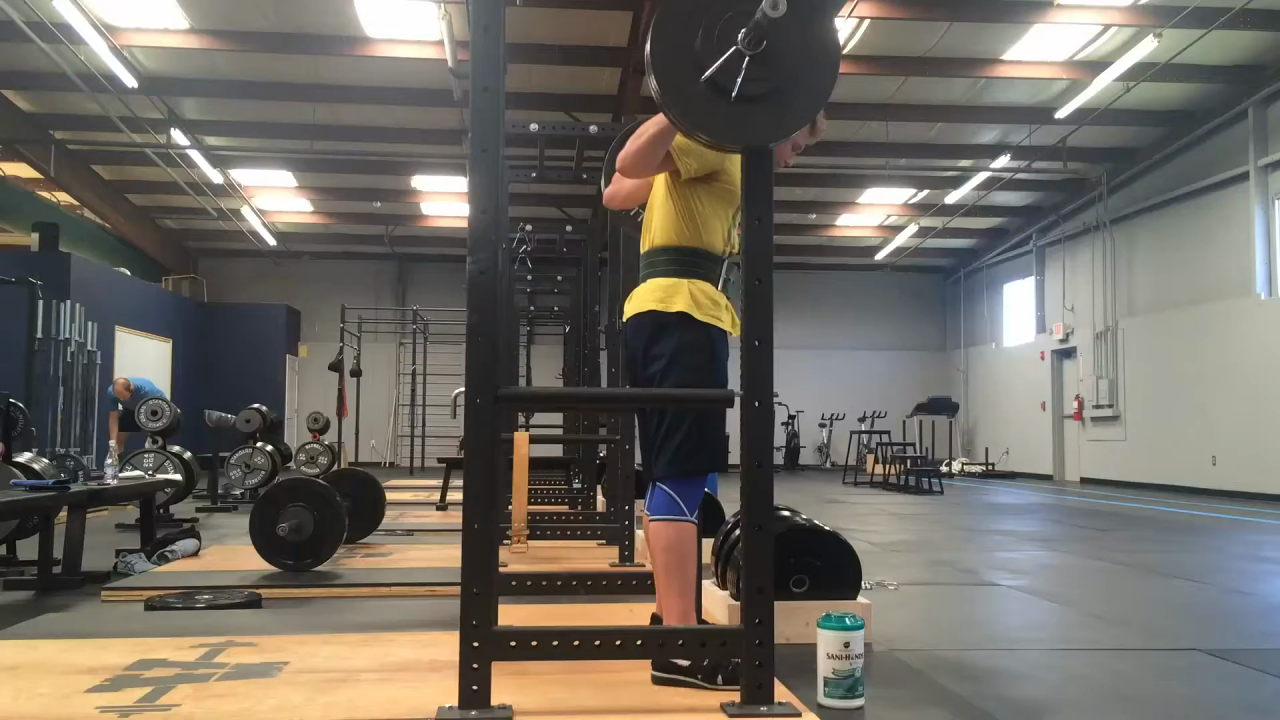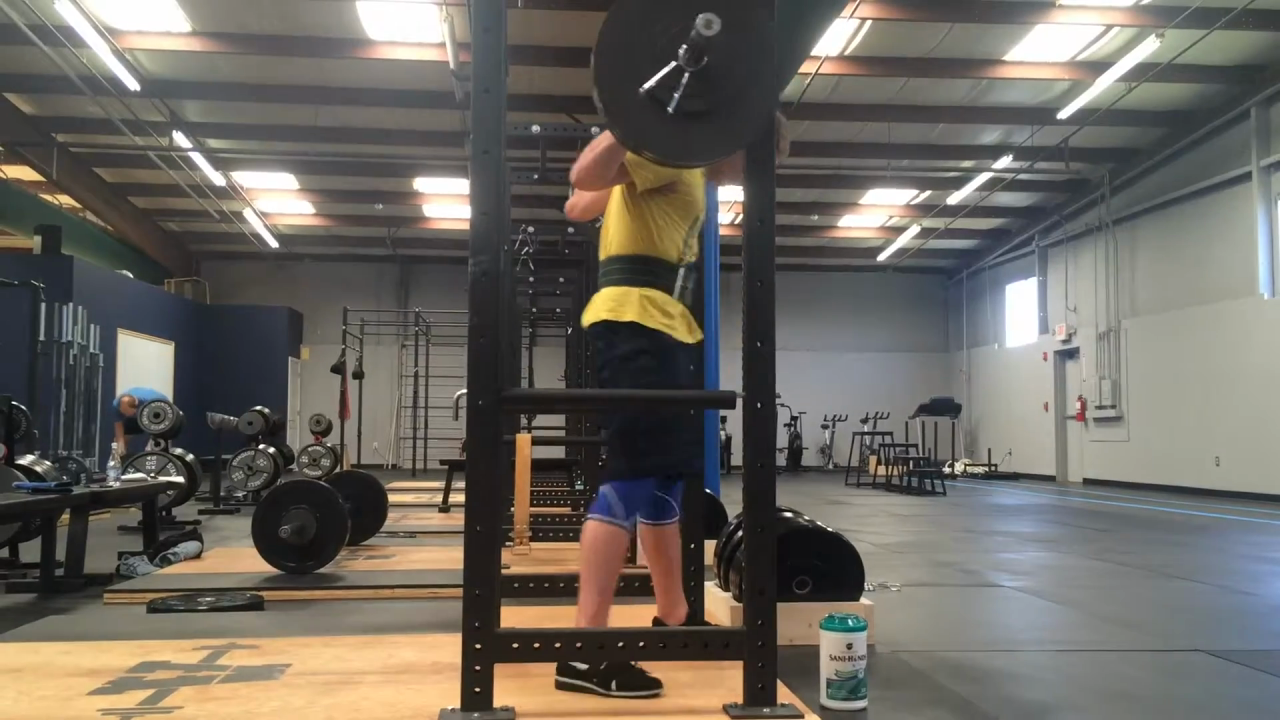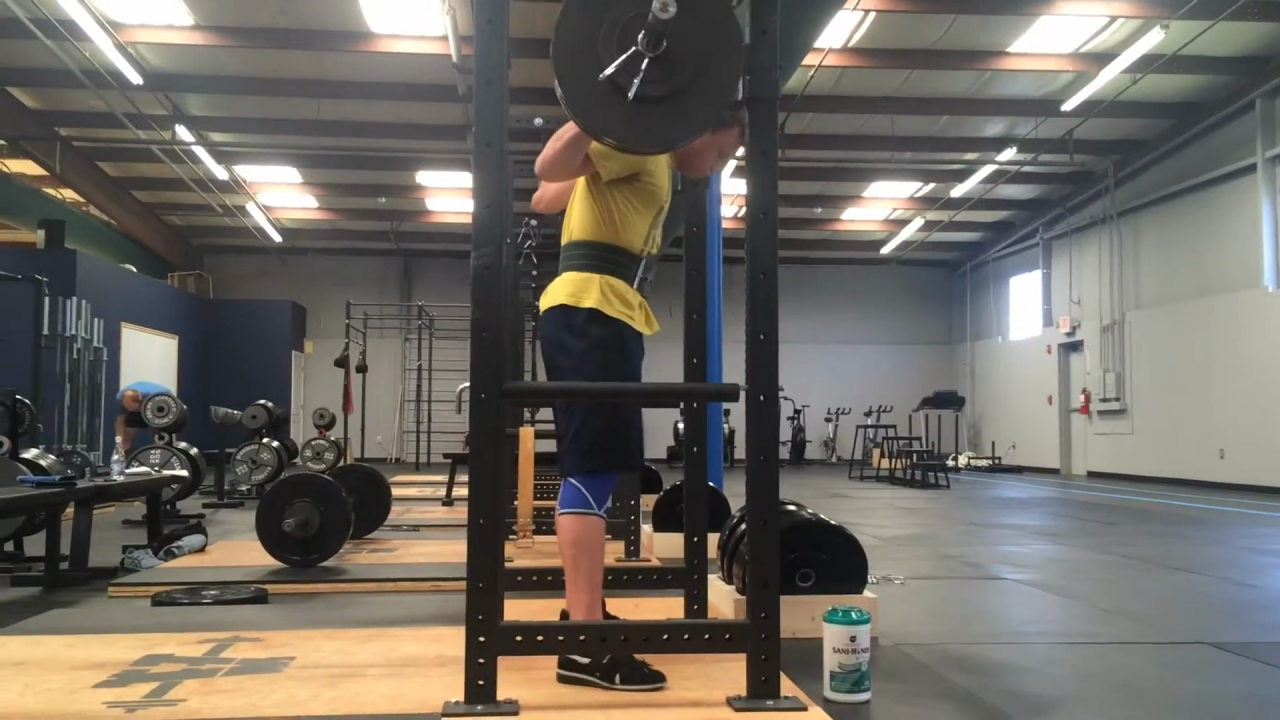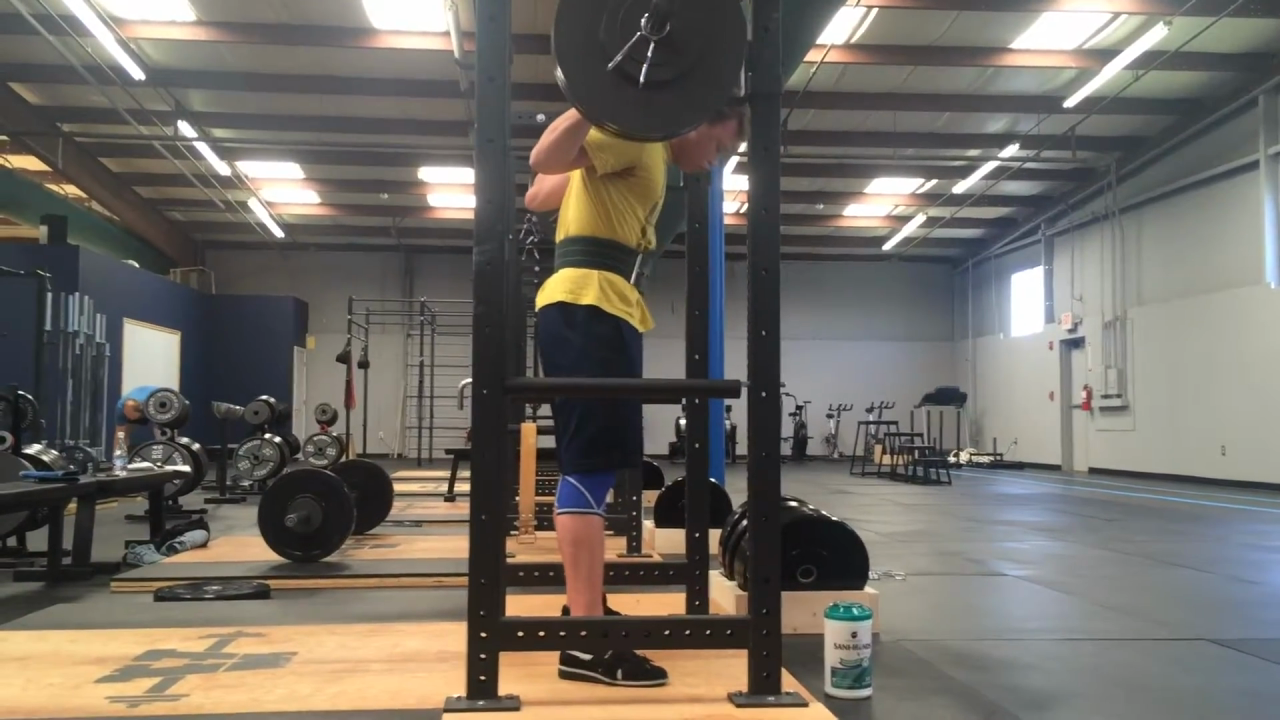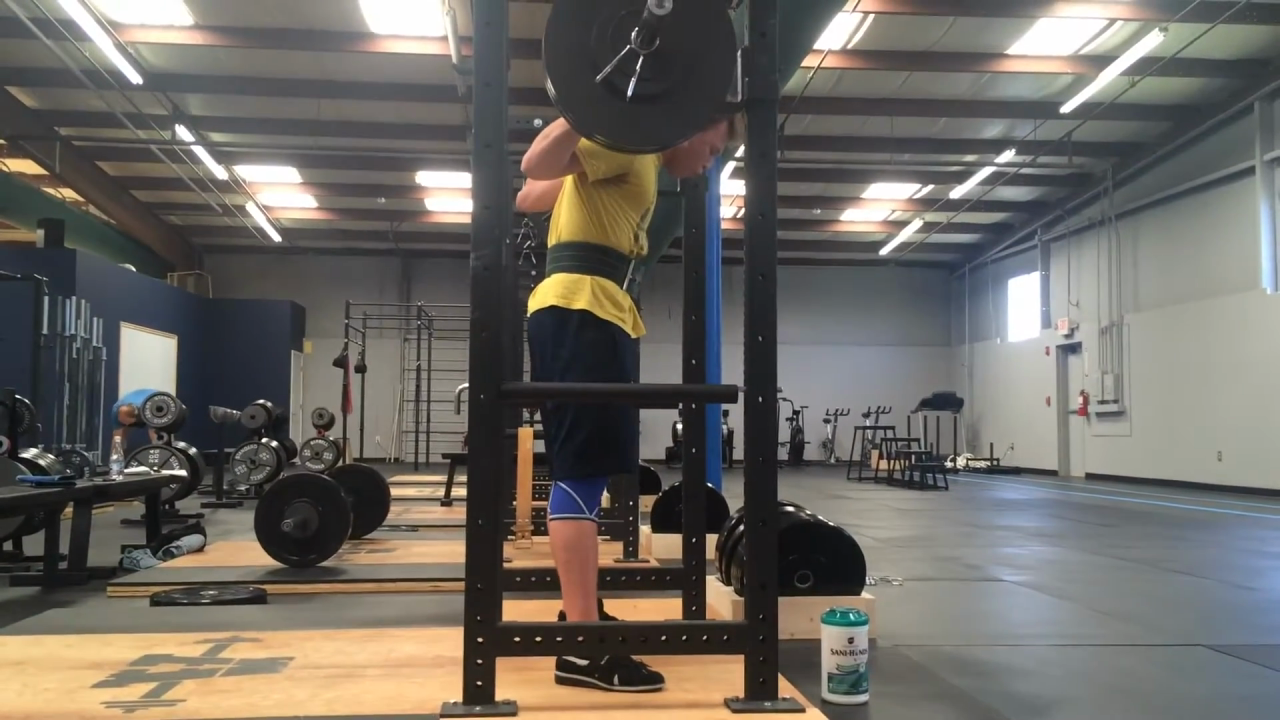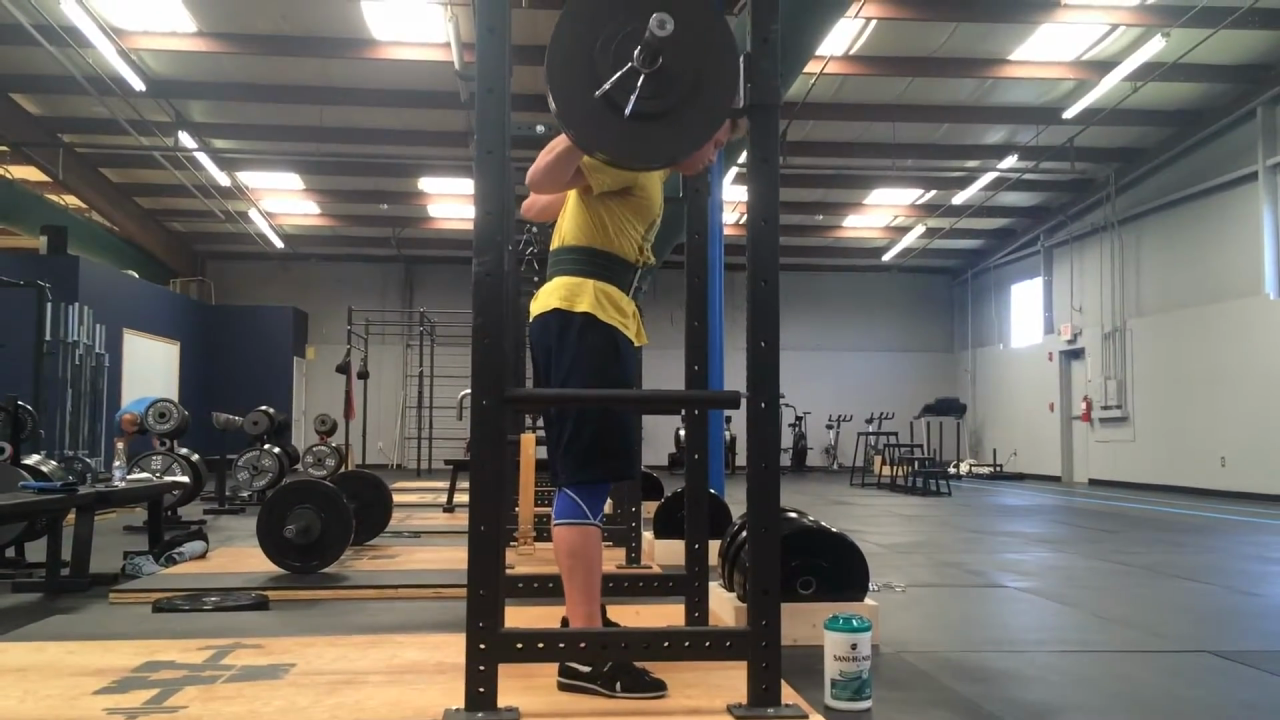
dt=0.7s
person 1, frame 1
left shoulder: (701, 160)
right shoulder: (715, 140)
left elbow: (616, 193)
right elbow: (630, 162)
left hip: (661, 316)
right hip: (681, 316)
left knee: (670, 476)
right knee: (681, 476)
left ankle: (670, 618)
right ankle: (679, 649)
person 1, frame 2
left shoulder: (675, 170)
left elbow: (578, 206)
right elbow: (584, 176)
left hip: (649, 328)
right hip: (635, 324)
left knee: (663, 479)
right knee: (631, 482)
left ankle: (674, 617)
person 1, frame 3
left shoulder: (644, 162)
left elbow: (545, 199)
right elbow: (549, 167)
left hip: (591, 315)
right hip: (591, 313)
left knee: (591, 469)
right knee: (592, 469)
left ankle: (581, 612)
right ankle: (584, 647)
person 1, frame 4
left shoulder: (638, 155)
right shoulder: (637, 133)
left elbow: (538, 196)
right elbow: (544, 158)
left hip: (589, 310)
right hip: (589, 308)
left knee: (590, 466)
right knee: (590, 466)
left ankle: (584, 610)
right ankle: (586, 641)
person 1, frame 5
left shoulder: (629, 161)
left elbow: (529, 198)
right elbow: (535, 164)
left hip: (579, 314)
right hip: (581, 313)
left knee: (582, 472)
right knee: (582, 473)
left ankle: (581, 614)
right ankle: (583, 648)
person 1, frame 6
left shoulder: (635, 169)
left elbow: (533, 207)
right elbow: (540, 179)
left hip: (578, 320)
right hip: (582, 316)
left knee: (587, 479)
right knee: (586, 479)
left ankle: (582, 620)
right ankle: (586, 655)
